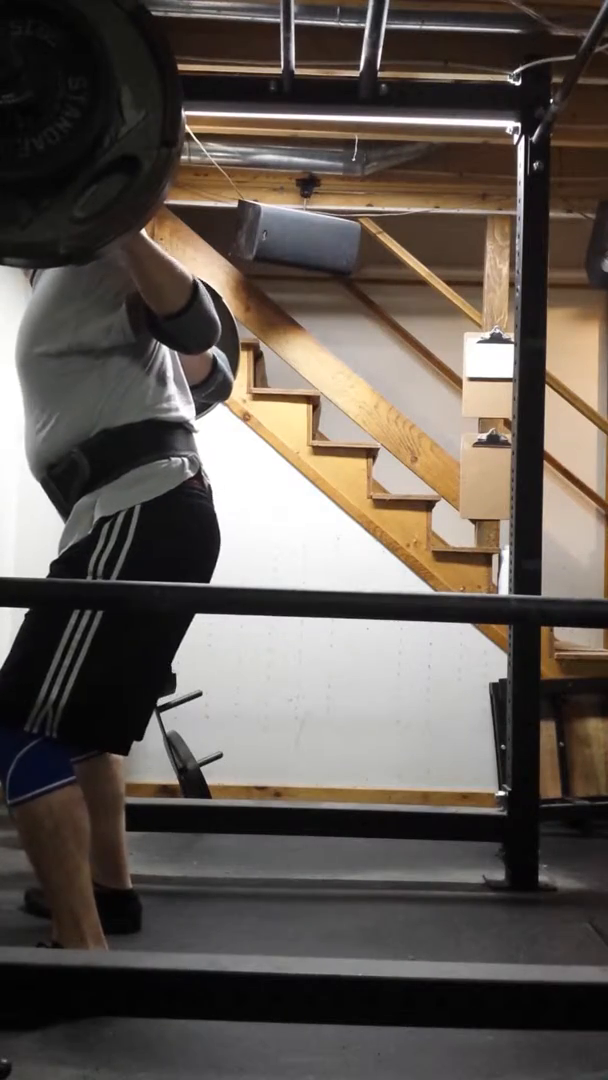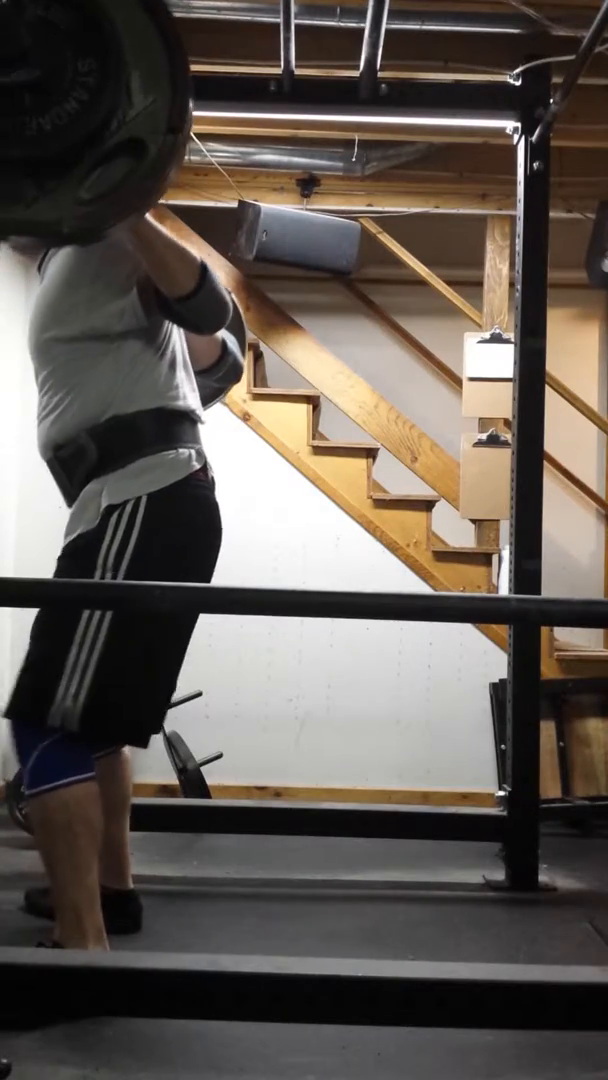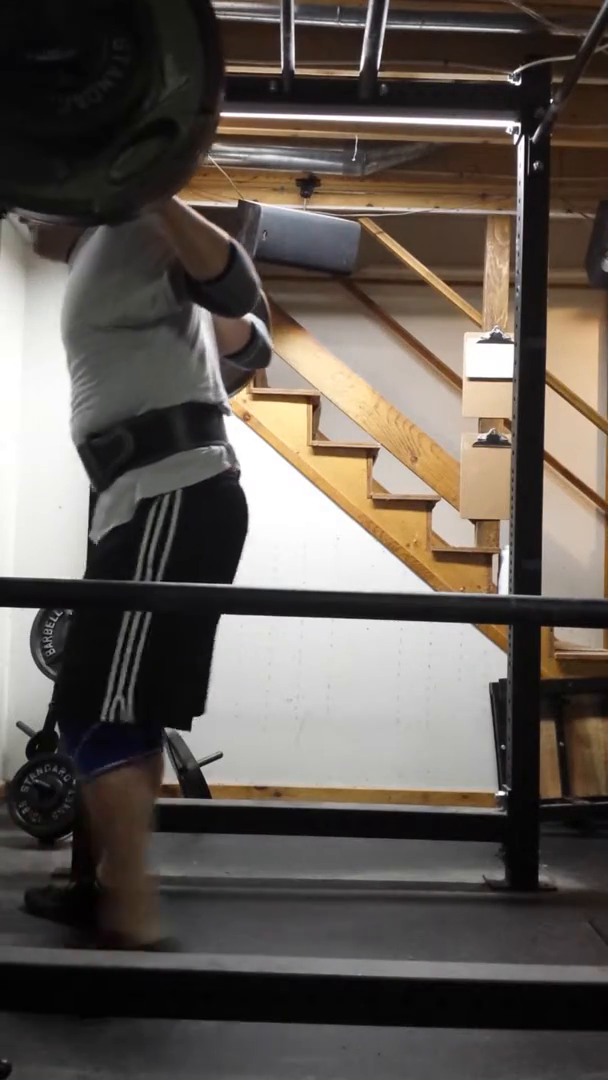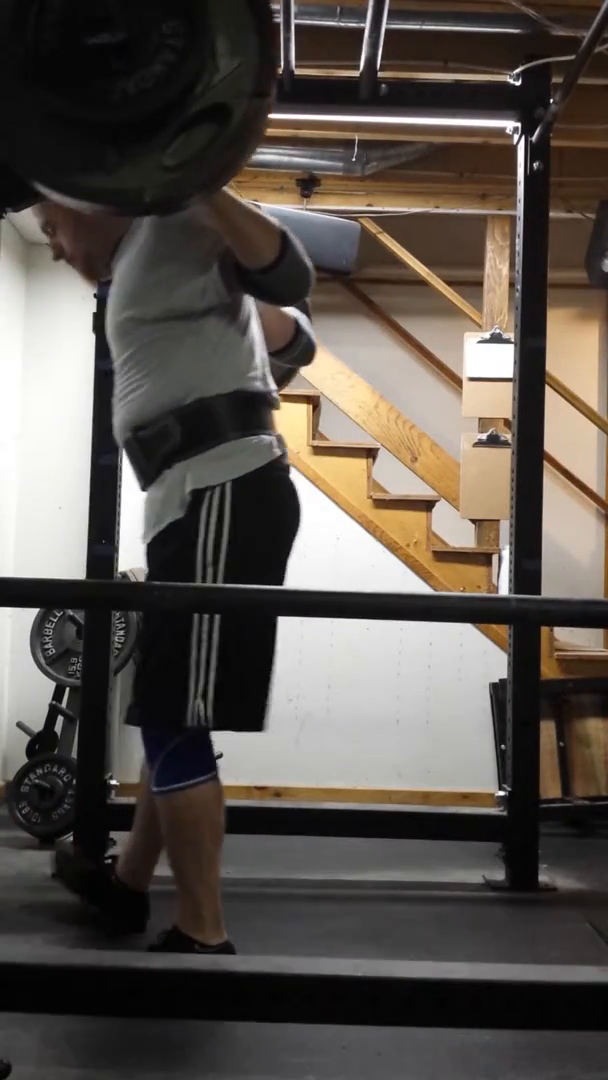
dt=0.3s
person 1, frame 1
left shoulder: (87, 261)
right shoulder: (75, 278)
left elbow: (196, 326)
right elbow: (208, 374)
left hip: (140, 520)
right hip: (147, 519)
right knee: (72, 717)
left ankle: (81, 950)
right ankle: (108, 888)
person 1, frame 2
left shoulder: (96, 244)
right shoulder: (85, 263)
left elbow: (206, 306)
right elbow: (219, 357)
left hip: (143, 508)
right hip: (146, 509)
right knee: (85, 714)
left ankle: (82, 949)
right ankle: (109, 888)
person 1, frame 3
left shoulder: (123, 233)
right shoulder: (115, 259)
left elbow: (233, 285)
right elbow: (248, 342)
left hip: (173, 501)
right hip: (160, 503)
left knee: (102, 717)
right knee: (118, 712)
left ankle: (133, 931)
right ankle: (113, 886)
person 1, frame 4
left shoulder: (169, 230)
right shoulder: (156, 259)
left elbow: (285, 273)
right elbow: (291, 337)
left hip: (223, 495)
right hip: (202, 499)
left knee: (177, 721)
right knee: (168, 711)
left ankle: (202, 939)
right ankle: (130, 882)
